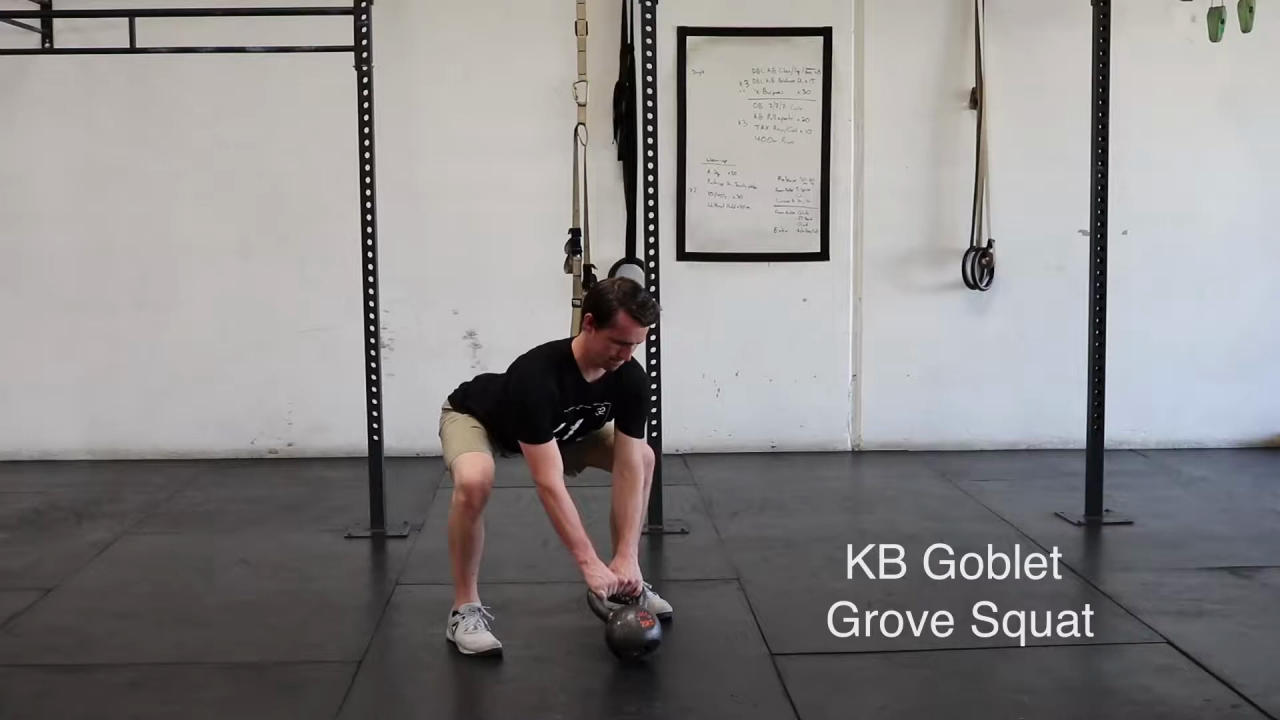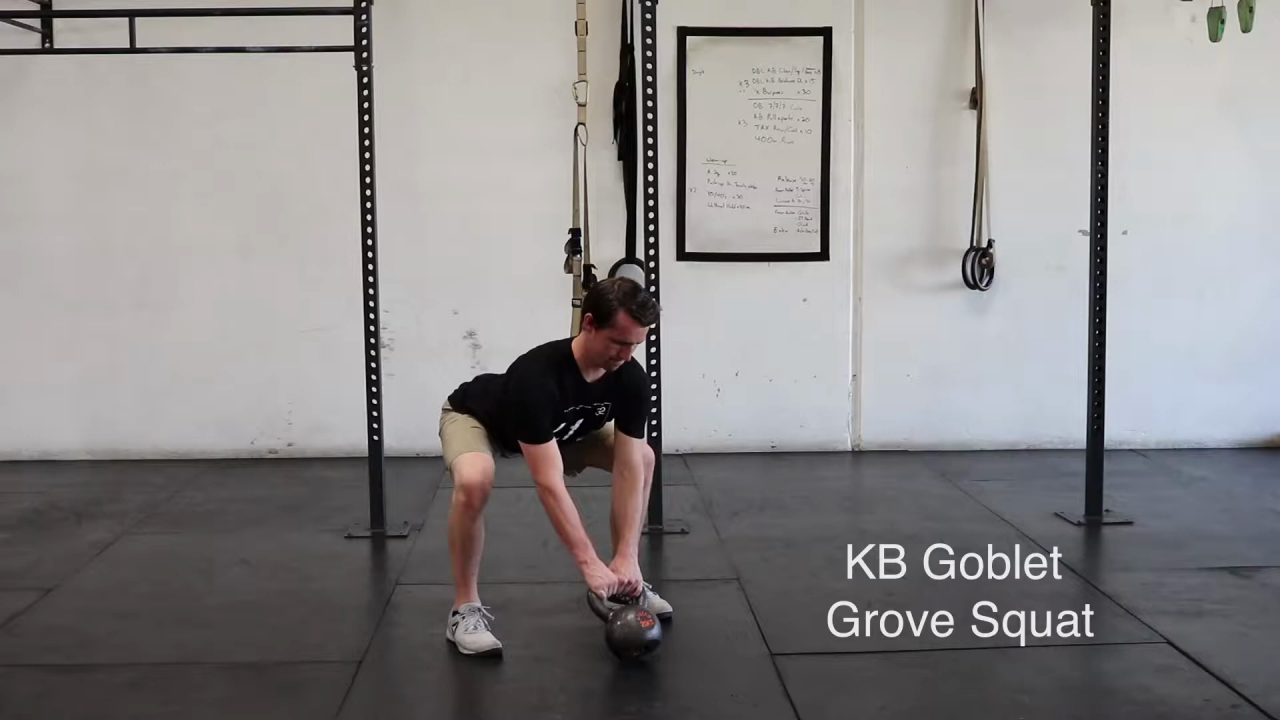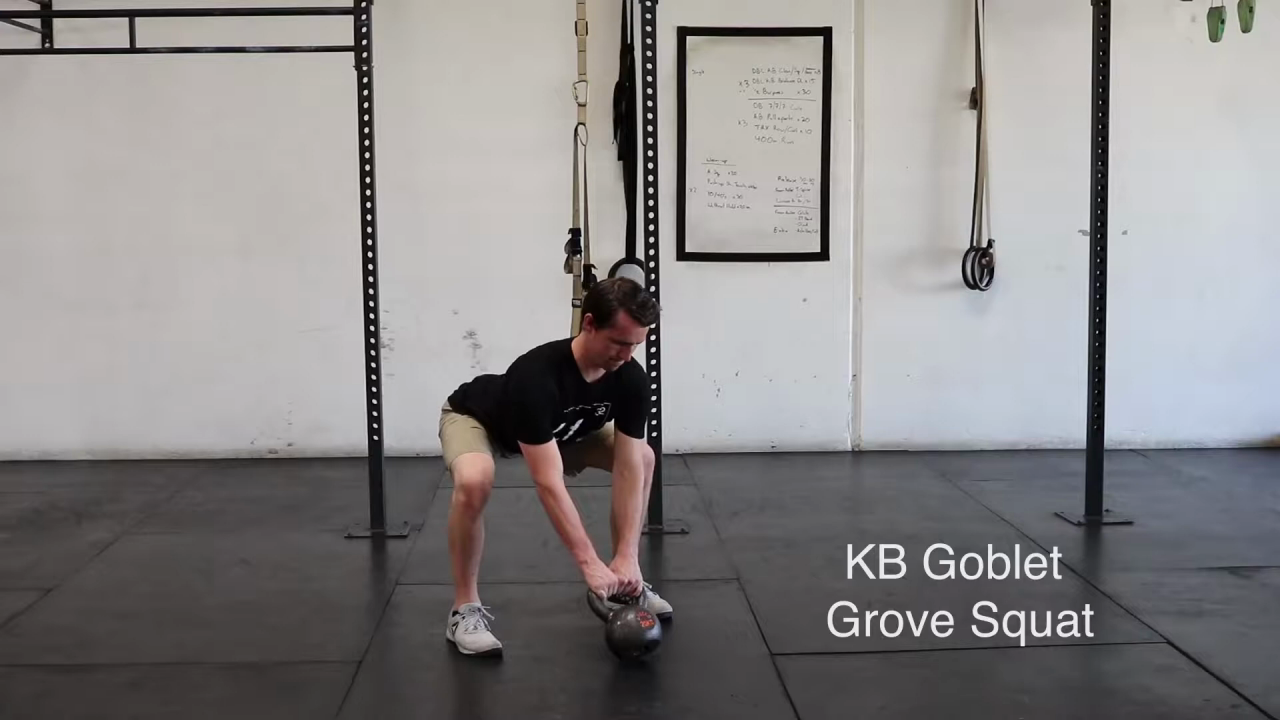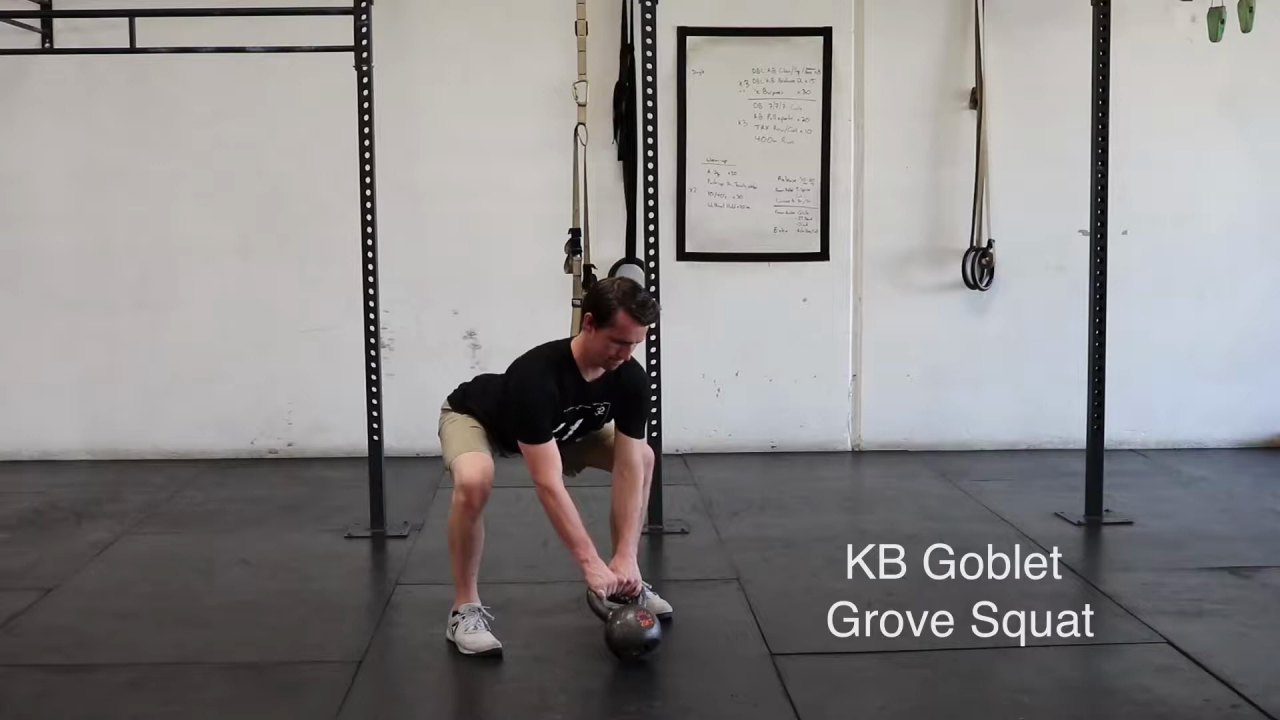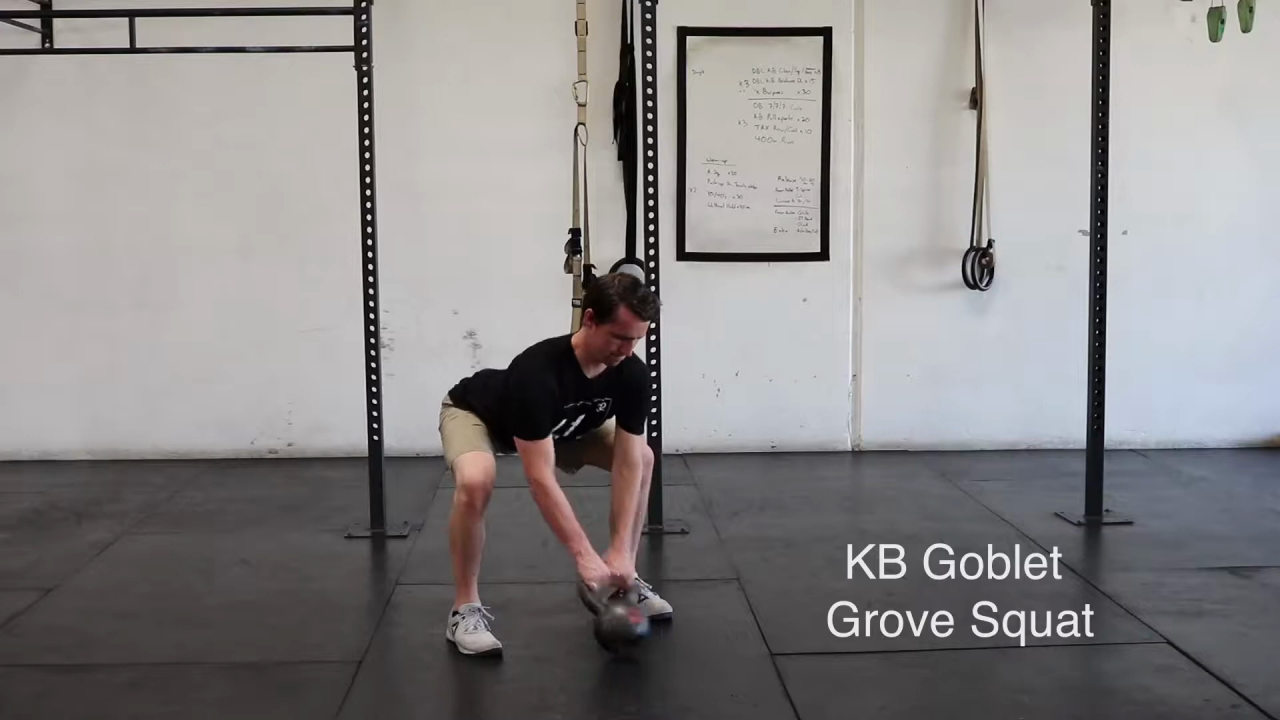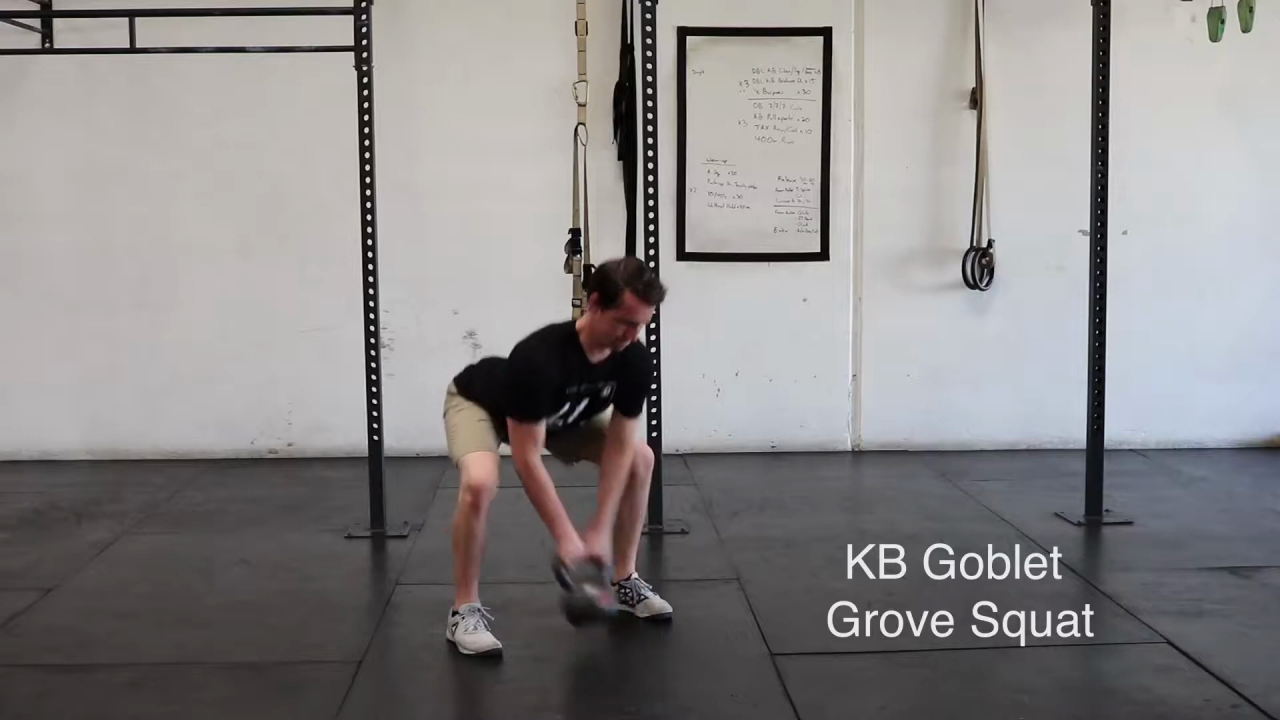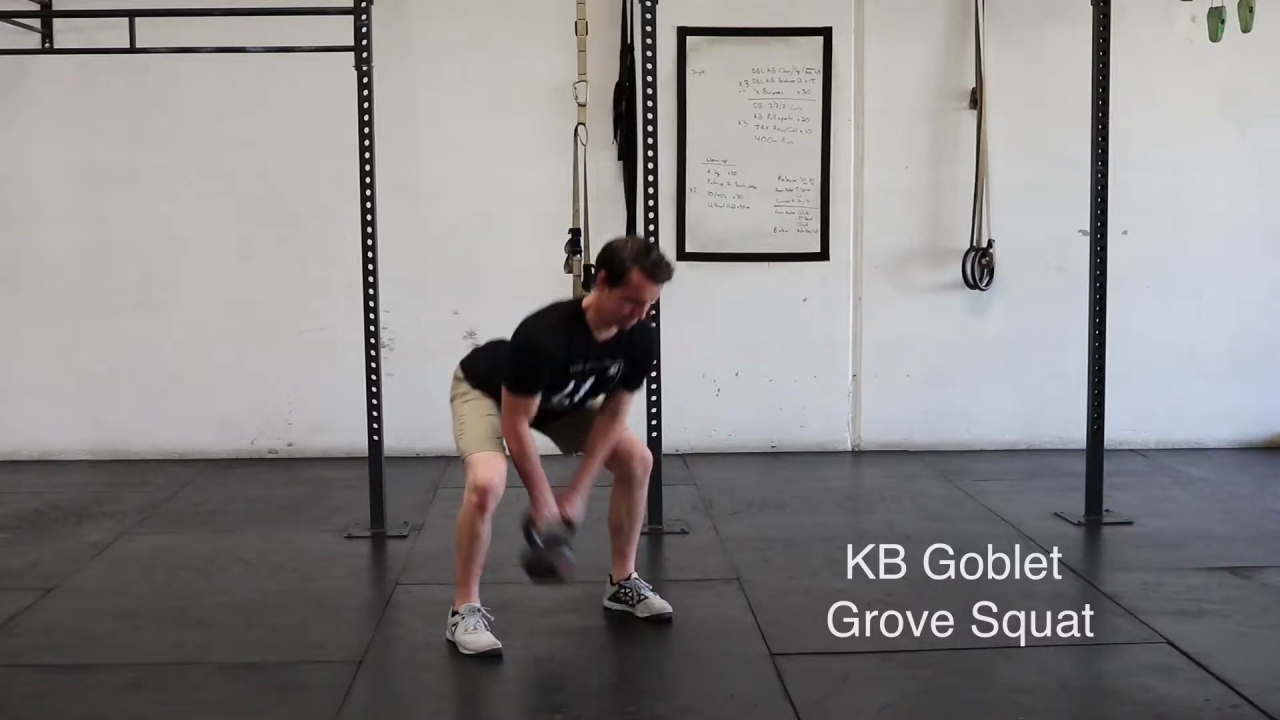
dt=0.1s
person 1, frame 1
left shoulder: (631, 379)
right shoulder: (536, 376)
left elbow: (629, 468)
right elbow: (549, 483)
left wrist: (626, 557)
right wrist: (590, 564)
right hip: (474, 416)
left knee: (643, 459)
right knee: (473, 482)
left ankle: (625, 580)
right ankle: (465, 608)
person 1, frame 2
left shoulder: (630, 379)
right shoulder: (536, 377)
left elbow: (629, 467)
right elbow: (549, 483)
left wrist: (626, 557)
right wrist: (590, 564)
right hip: (474, 417)
left knee: (644, 459)
right knee: (473, 482)
left ankle: (624, 581)
right ankle: (466, 608)
person 1, frame 3
left shoulder: (630, 379)
right shoulder: (535, 377)
left elbow: (629, 468)
right elbow: (550, 484)
left wrist: (626, 557)
right wrist: (590, 564)
right hip: (474, 417)
left knee: (644, 459)
right knee: (473, 482)
left ankle: (625, 580)
right ankle: (466, 609)
person 1, frame 4
left shoulder: (630, 379)
right shoulder: (535, 377)
left elbow: (628, 468)
right elbow: (549, 484)
left wrist: (625, 556)
right wrist: (590, 563)
right hip: (473, 417)
left knee: (644, 459)
right knee: (473, 482)
left ankle: (624, 581)
right ankle: (466, 609)
person 1, frame 5
left shoulder: (631, 376)
right shoulder: (536, 373)
left elbow: (627, 464)
right elbow: (541, 479)
left wrist: (619, 549)
right wrist: (584, 557)
right hip: (474, 412)
left knee: (643, 459)
right knee: (475, 483)
left ankle: (625, 581)
right ankle: (466, 610)
person 1, frame 6
left shoulder: (635, 362)
right shoulder: (539, 357)
left elbow: (621, 448)
right elbow: (527, 461)
left wrist: (599, 531)
right wrist: (564, 536)
right hip: (478, 403)
left knee: (642, 459)
right knee: (480, 484)
left ankle: (624, 580)
right ankle: (466, 610)
person 1, frame 7
left shoulder: (640, 339)
right shoulder: (544, 334)
left elbow: (612, 419)
right elbow: (516, 430)
left wrist: (577, 494)
right wrist: (543, 502)
left hip: (562, 398)
right hip: (485, 388)
left knee: (638, 460)
right knee: (486, 484)
left ankle: (623, 582)
right ankle: (466, 610)
